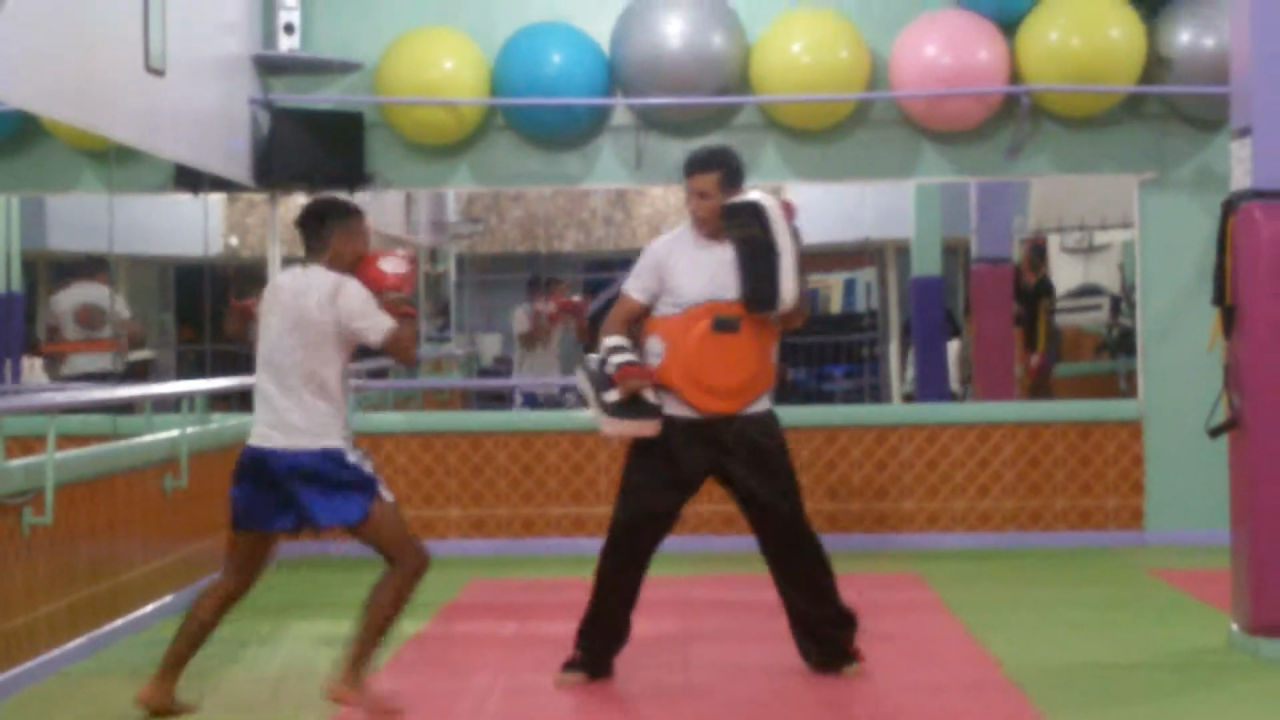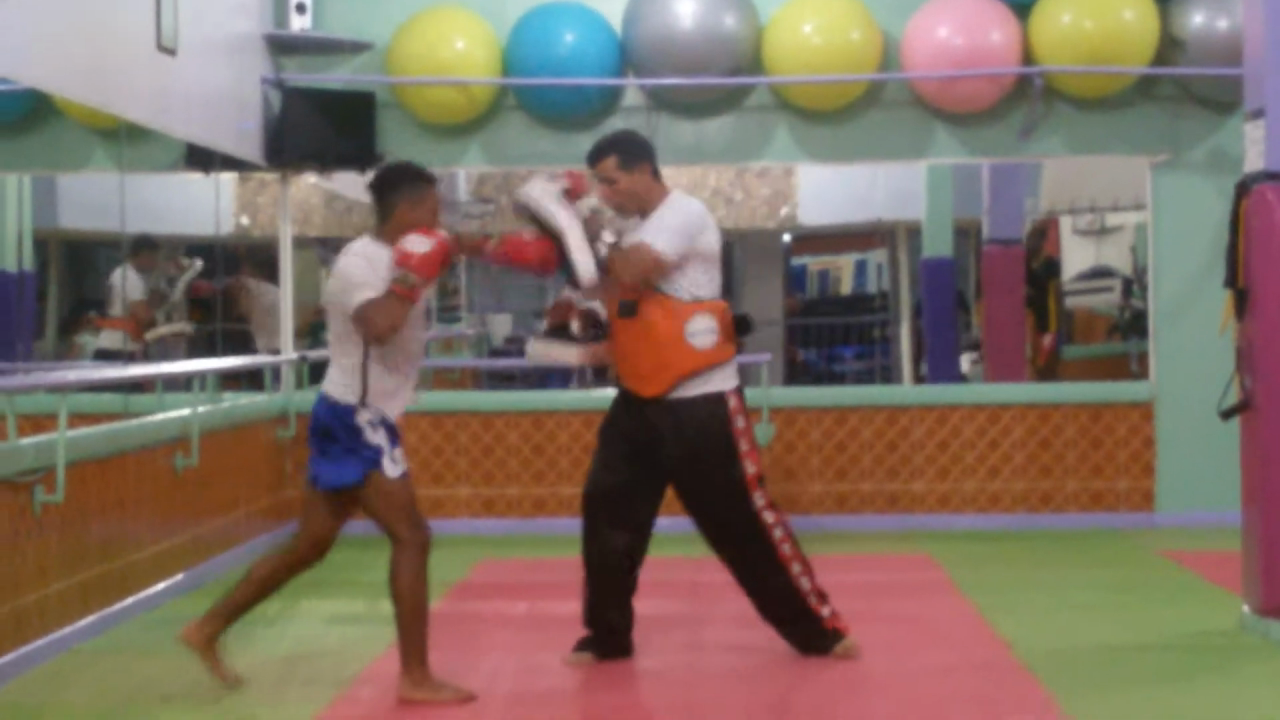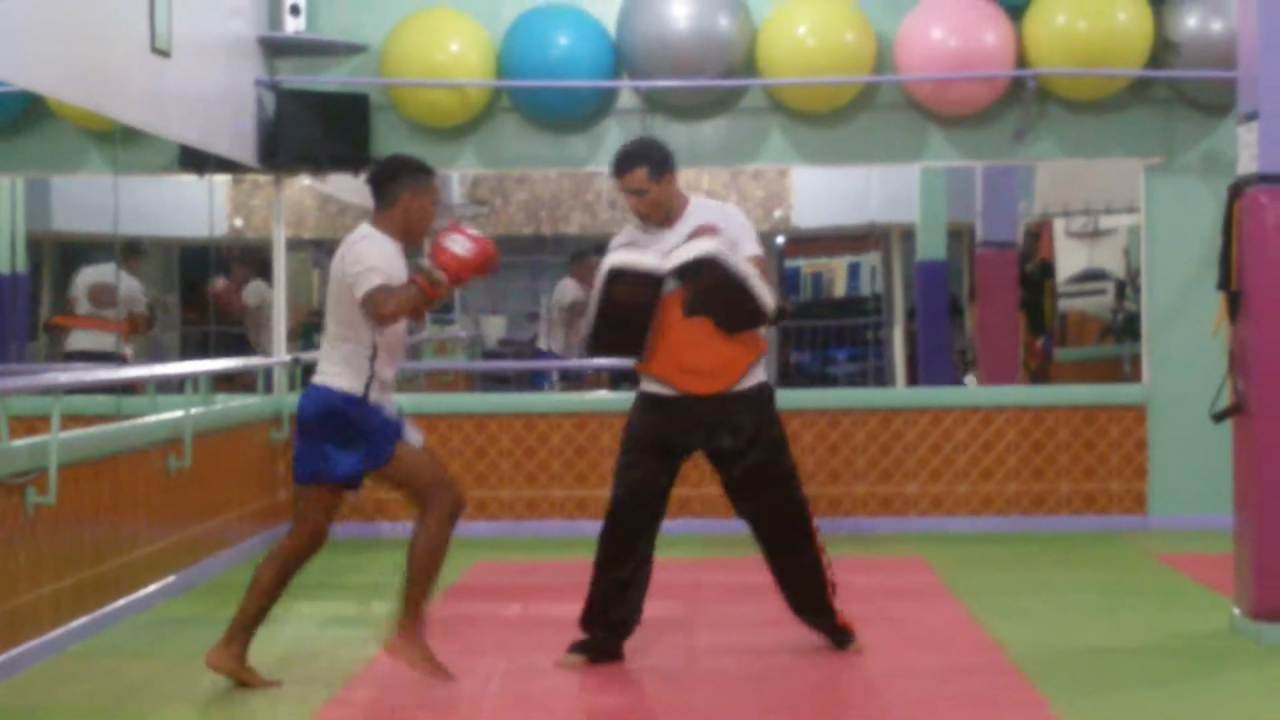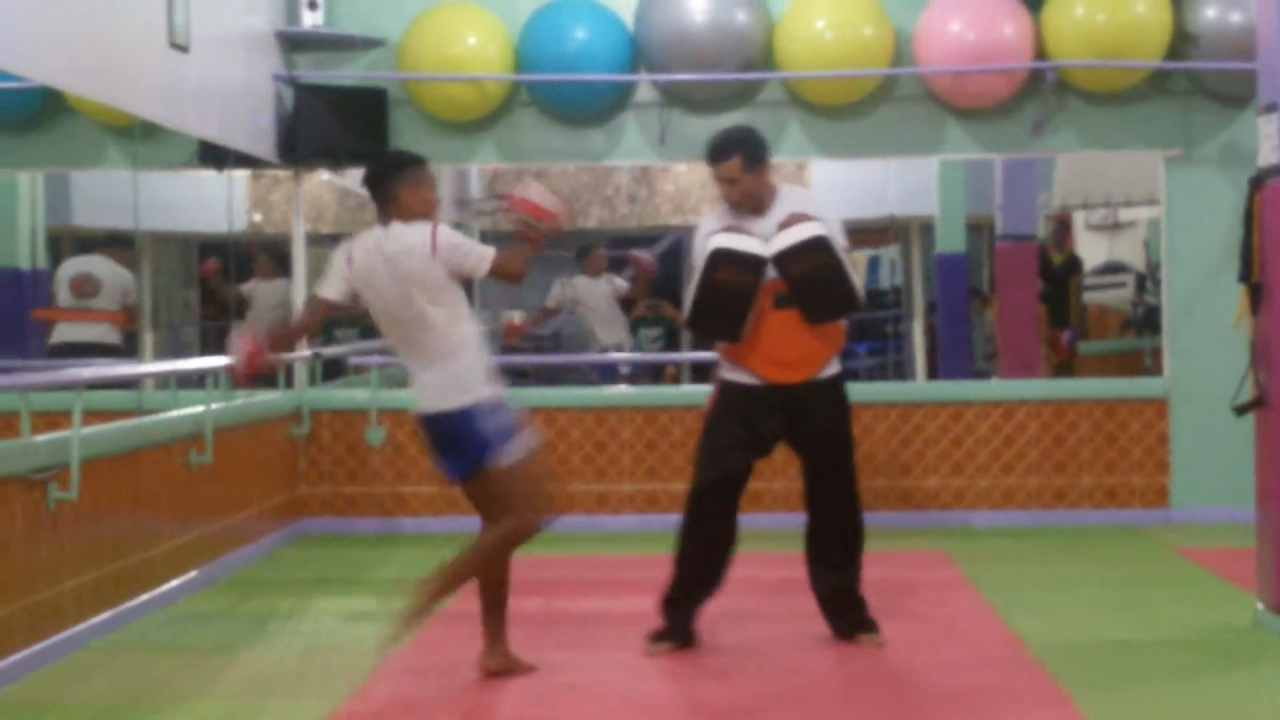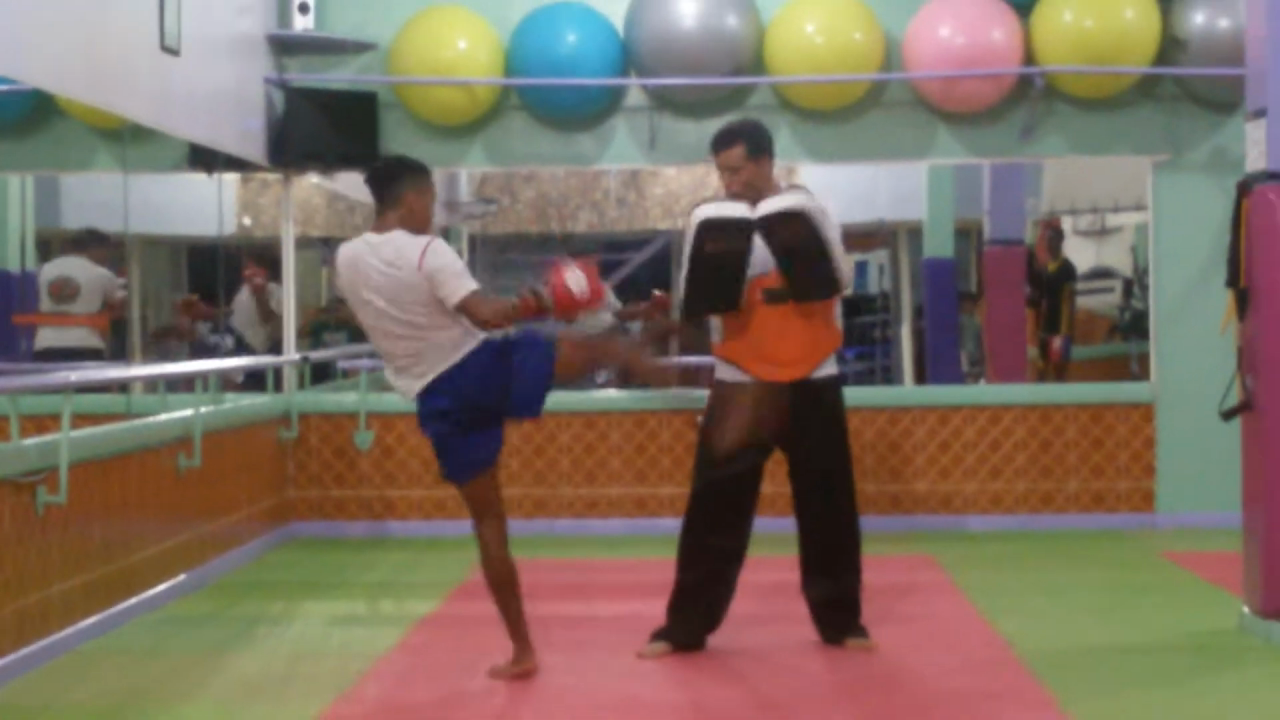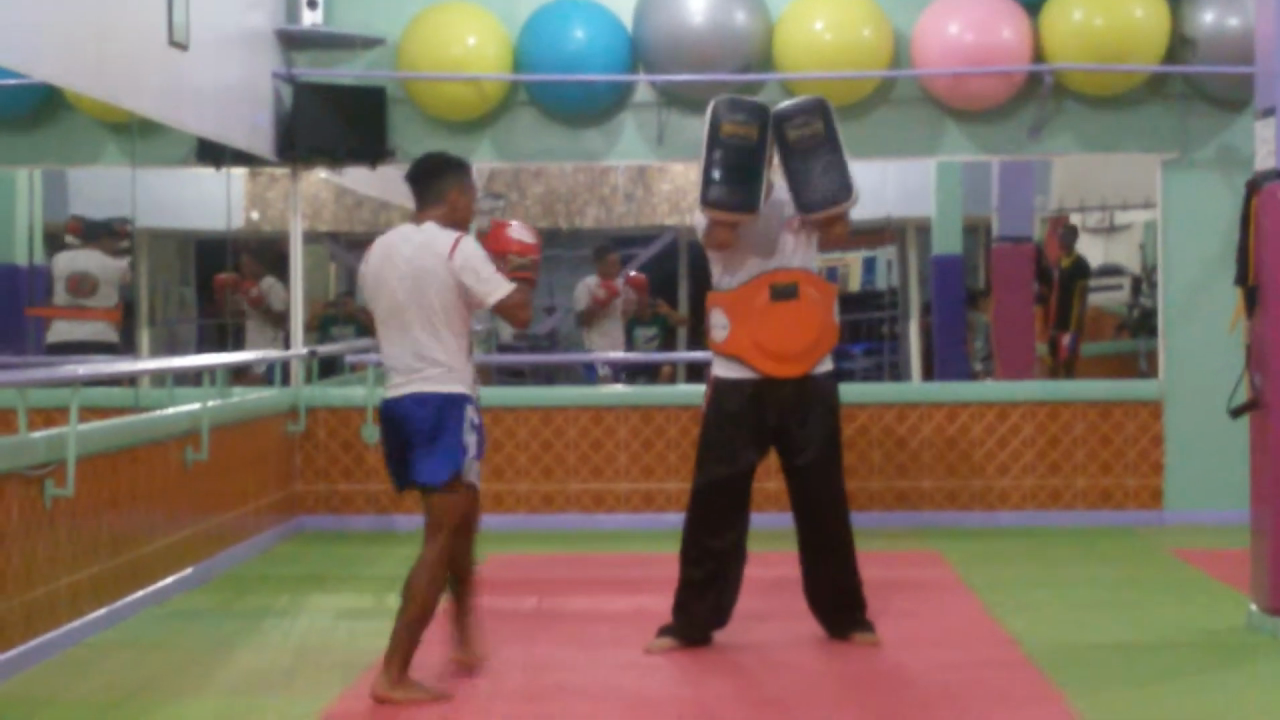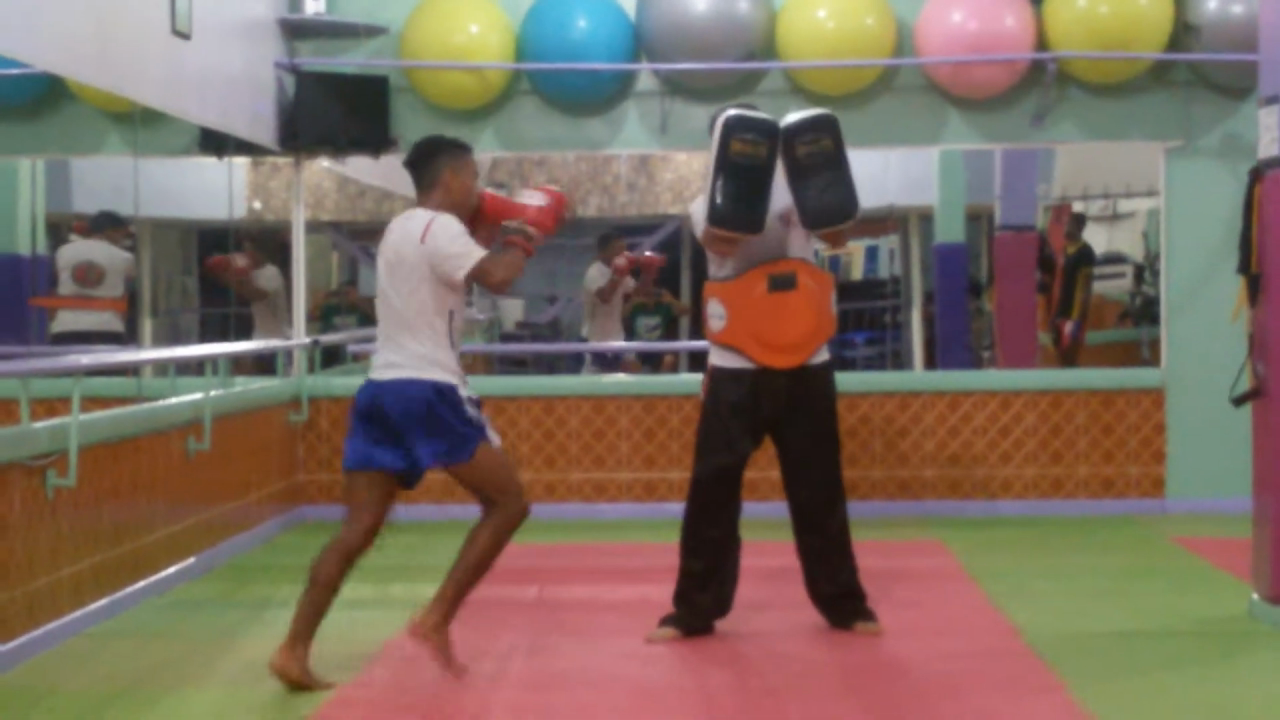
dt=0.3s
person 1, frame 1
right shoulder: (666, 249)
left elbow: (792, 319)
right elbow: (617, 319)
right wrist: (622, 363)
left hip: (746, 421)
right hip: (675, 423)
left knee: (788, 533)
right knee: (630, 534)
left ankle: (831, 646)
right ankle: (593, 654)
person 1, frame 2
left shoulder: (685, 216)
right shoulder: (625, 230)
left elbow: (630, 279)
left hip: (700, 399)
right hip: (639, 400)
left knee: (740, 516)
right knee: (607, 512)
left ankle: (816, 626)
right ankle: (607, 634)
person 1, frame 3
left shoulder: (723, 219)
right shoulder: (627, 243)
right wrist: (607, 296)
left hip: (737, 393)
right hip: (664, 398)
left knee: (780, 509)
right knee: (628, 514)
left ankle: (827, 618)
right ankle: (603, 636)
person 1, frame 4
left shoulder: (809, 210)
right shoulder: (711, 228)
left elbow: (843, 288)
left hip: (815, 382)
right hip: (743, 384)
left knee: (835, 501)
right knee: (709, 498)
left ankle: (847, 614)
right ankle: (679, 619)
person 1, frame 5
left shoulder: (809, 211)
left elbow: (834, 283)
right elbow: (708, 293)
left hip: (812, 383)
right hip: (740, 384)
left knee: (829, 506)
right knee: (713, 505)
left ankle: (839, 619)
right ankle: (686, 626)
person 1, frame 6
left shoulder: (800, 202)
right shoulder: (713, 213)
left elbow: (836, 231)
right elbow: (722, 236)
right wrist: (729, 178)
left hip: (809, 379)
right hip: (738, 382)
left knee: (823, 501)
right knee: (715, 501)
left ankle: (843, 615)
right ankle: (693, 621)
person 1, frame 7
left shoulder: (798, 194)
right shoulder: (707, 206)
left elbow: (838, 235)
right elbow: (721, 243)
left wrist: (822, 171)
right wrist: (736, 184)
left hip: (804, 368)
right hip: (735, 372)
left knee: (819, 492)
right knee: (712, 490)
left ankle: (844, 604)
right ankle: (695, 610)
person 2, frame 1
left shoulder: (279, 285)
right shoulder: (345, 291)
right elbow: (406, 352)
left wrist: (376, 309)
right wrist: (398, 310)
left hip: (262, 452)
right hip: (319, 454)
left knee: (237, 576)
right knee: (408, 559)
right ankle: (352, 678)
person 2, frame 2
left shoulder: (393, 257)
right shoulder: (359, 261)
right elbow: (377, 328)
right wrist: (408, 282)
left hip: (365, 415)
right hip: (353, 416)
left knee: (309, 541)
right knee: (411, 537)
left ankle: (208, 629)
right ankle: (416, 678)
person 2, frame 3
left shoulder: (378, 245)
right shoulder: (372, 248)
left elbow: (395, 310)
right elbow: (384, 310)
left wrist: (430, 285)
right wrist: (430, 279)
left hip: (332, 401)
right hip: (350, 405)
left knee: (304, 536)
right knee: (445, 498)
left ankle: (231, 647)
right ankle: (409, 632)
person 2, frame 4
left shoulder: (355, 253)
right shoulder: (435, 238)
left elbow: (310, 319)
right elbow: (515, 269)
left wrist: (264, 350)
right wrist: (535, 234)
left hip: (438, 407)
right hip: (470, 400)
left knee: (500, 518)
right knee: (522, 518)
left ankle: (495, 648)
right ankle: (427, 596)
person 2, frame 5
left shoulder: (347, 260)
right shoulder: (429, 253)
right elbow: (487, 317)
right wrist: (540, 301)
left hip: (442, 402)
right hip: (484, 368)
left knee: (490, 524)
right knee: (600, 349)
left ankle: (522, 650)
person 2, frame 6
left shoulder: (377, 251)
right shoulder: (460, 248)
right elbow: (519, 314)
right wrist: (523, 277)
left hip: (397, 402)
right hip: (443, 403)
left knee: (458, 523)
right knee: (444, 539)
left ankle: (464, 640)
right ankle: (392, 674)
person 2, frame 7
left shoulder: (399, 229)
right shoulder: (441, 228)
right elbow: (498, 277)
left wrist: (499, 242)
right wrist: (523, 243)
left hip: (379, 392)
right hip: (428, 391)
left knee: (358, 530)
right knee: (509, 506)
left ankle: (294, 650)
right ankle: (437, 616)
